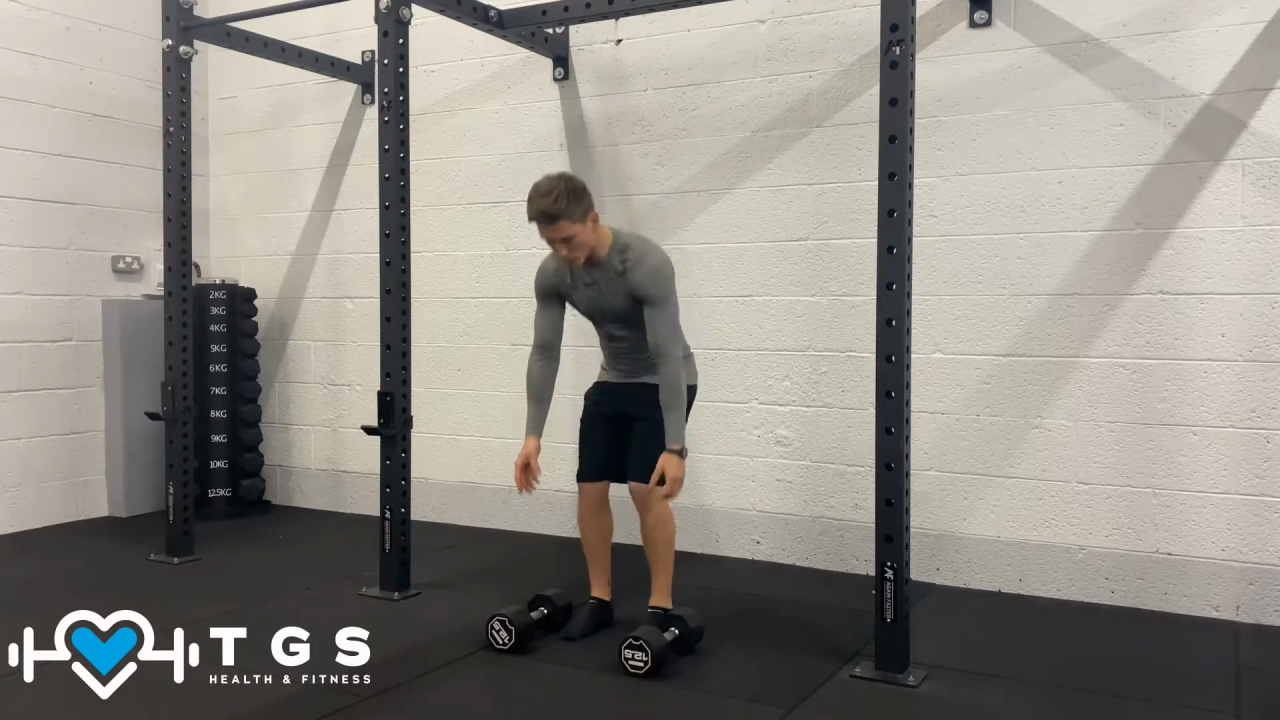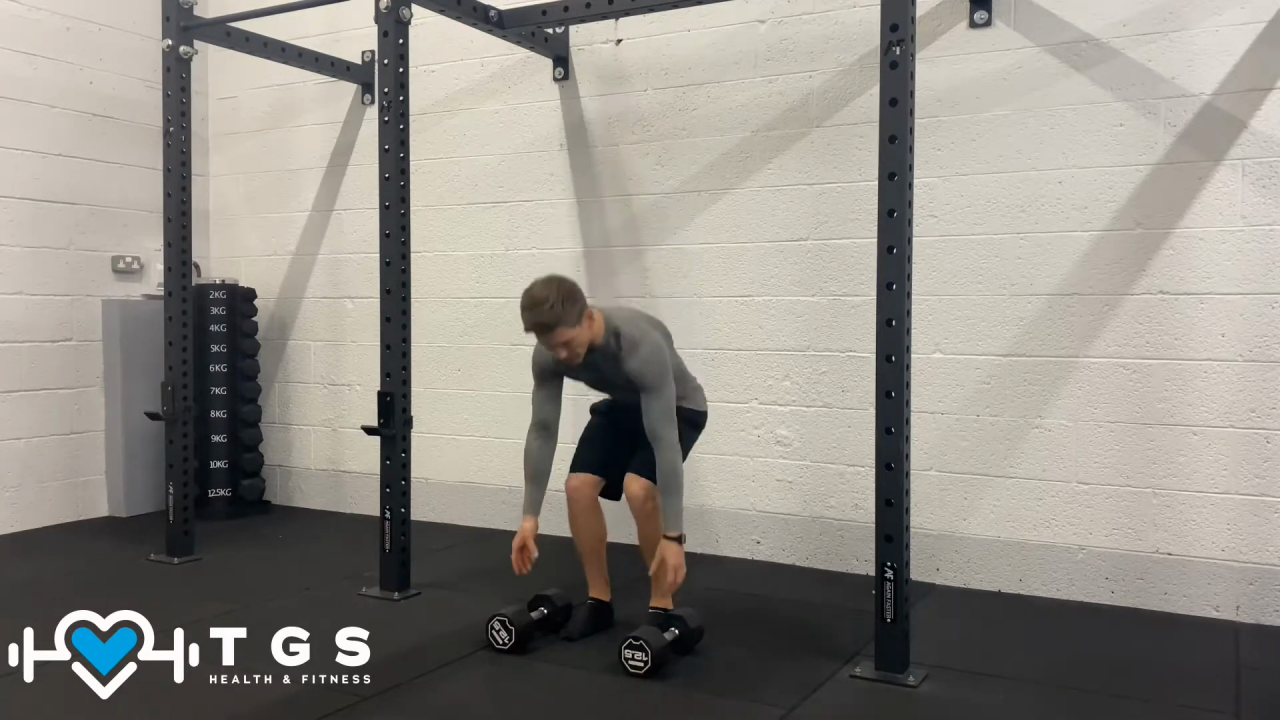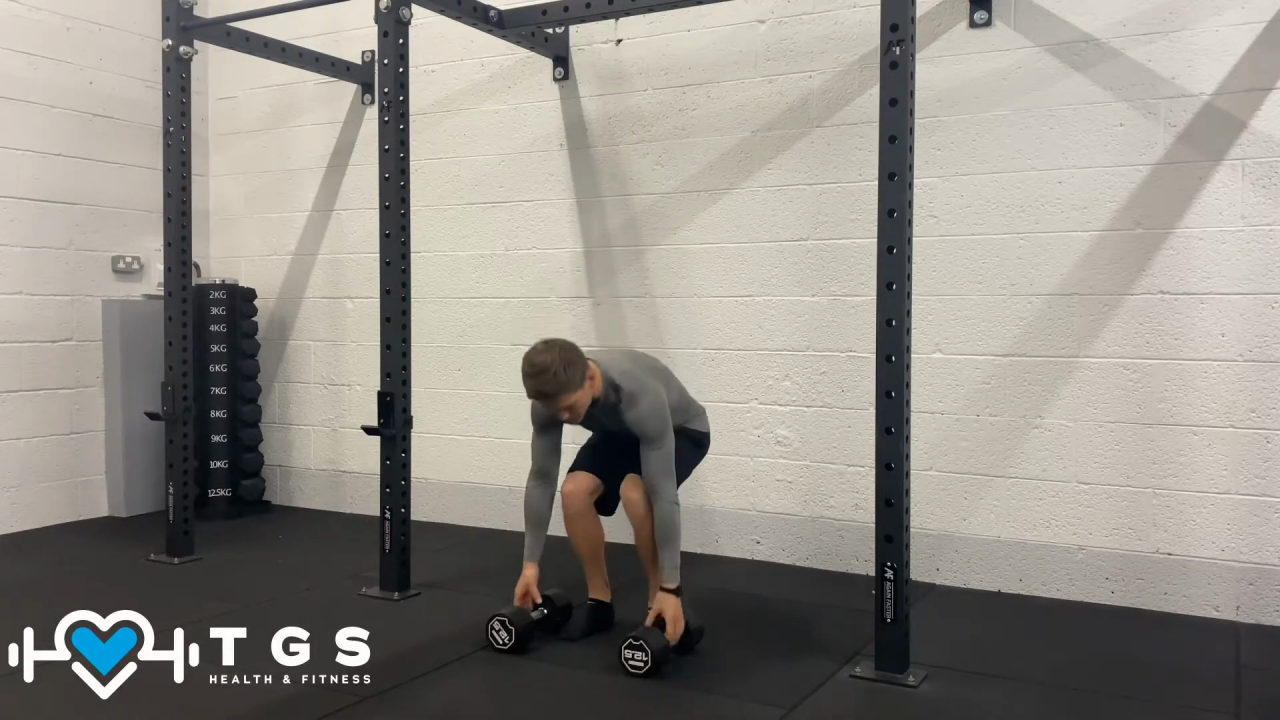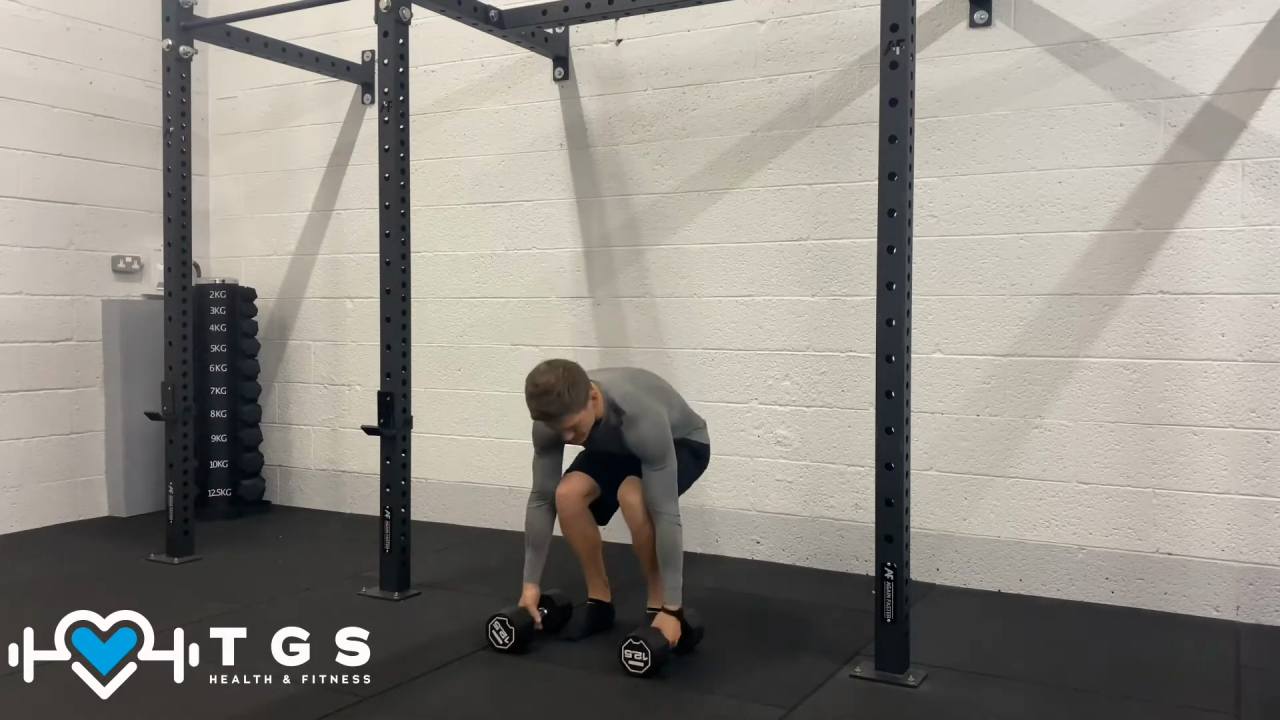
dt=0.2s
person 1, frame 1
left shoulder: (647, 265)
right shoulder: (552, 273)
left elbow: (668, 357)
right elbow: (544, 353)
left wrist: (674, 448)
right wrist: (533, 436)
left hip: (661, 384)
right hip: (613, 382)
left knee: (644, 489)
right knee: (590, 486)
left ankle: (661, 607)
right ankle: (600, 599)
person 1, frame 2
left shoulder: (642, 346)
right shoulder: (549, 354)
left elbow: (664, 442)
right elbow: (542, 431)
left wrist: (673, 536)
right wrist: (529, 517)
left hip: (678, 408)
right hip: (620, 405)
left knee: (639, 487)
right knee: (579, 486)
left ankle: (661, 608)
right ankle: (598, 601)
person 1, frame 3
left shoulder: (641, 398)
right shoulder: (551, 400)
left elbow: (663, 494)
right elbow: (541, 479)
left wrist: (670, 587)
right wrist: (531, 563)
left hip: (681, 431)
right hip: (619, 433)
left knee: (635, 497)
right knee: (574, 492)
left ankle: (658, 609)
right ankle: (599, 600)
person 1, frame 4
left shoulder: (642, 419)
right shoulder: (552, 420)
left elbow: (665, 515)
right elbow: (541, 499)
left wrist: (671, 609)
right wrist: (531, 583)
left hip: (681, 443)
left knee: (633, 497)
right knee: (568, 494)
left ankle: (658, 607)
right ankle: (599, 601)
